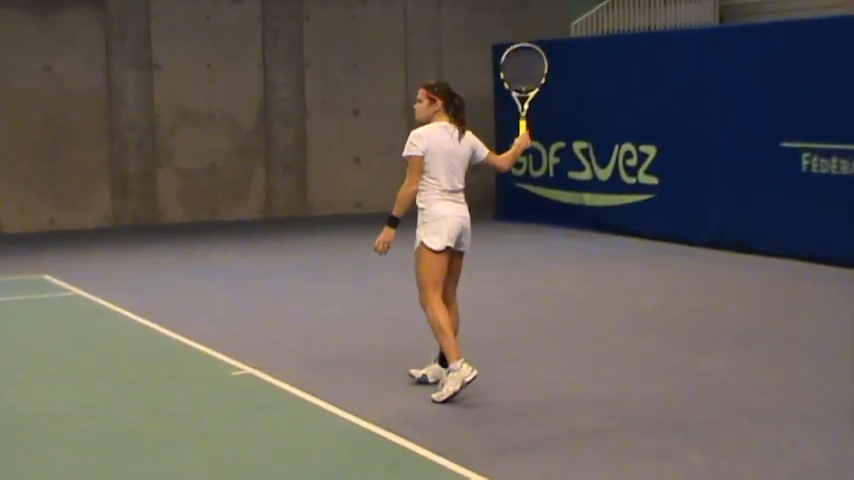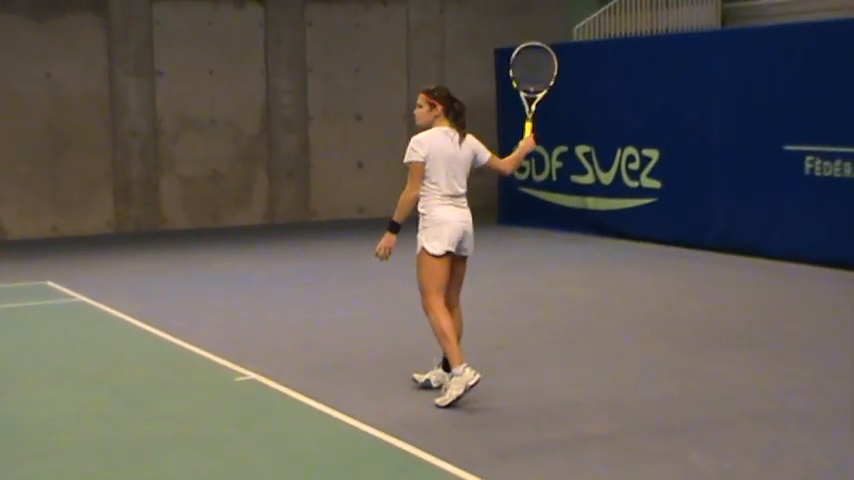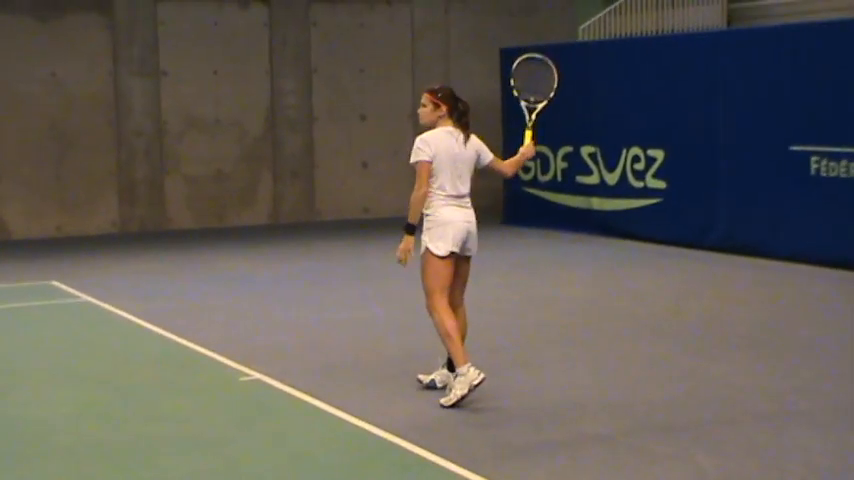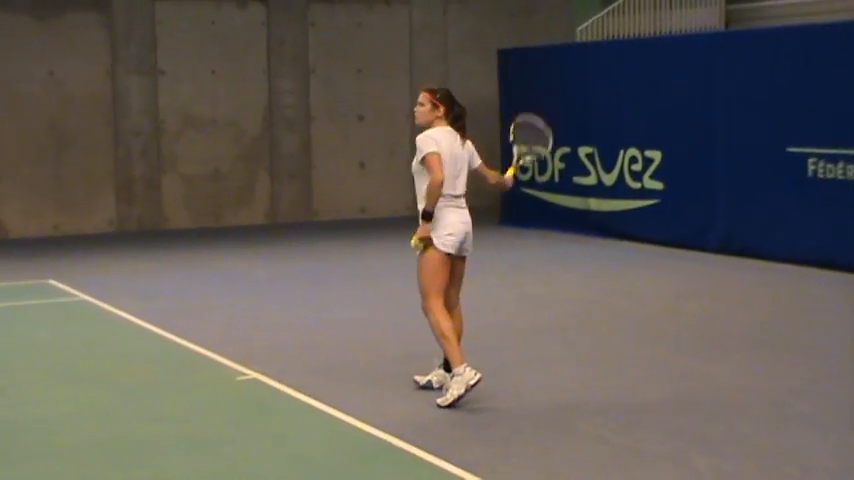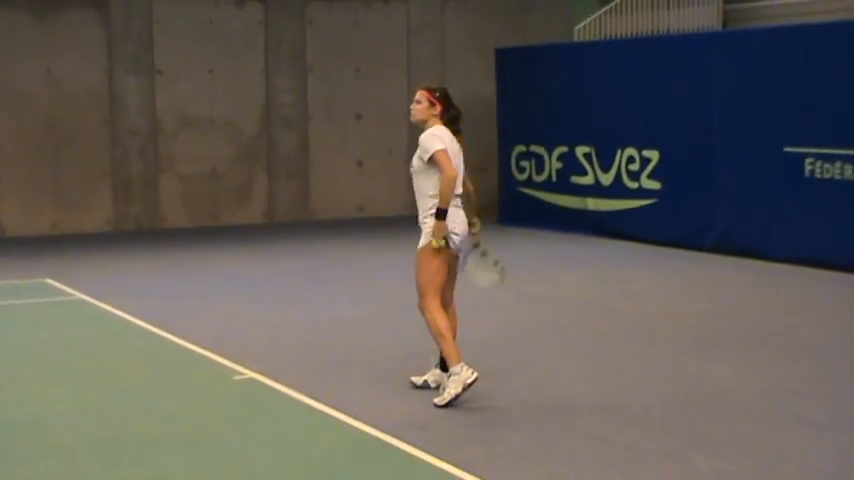
dt=0.2s
person 1, frame 1
left shoulder: (421, 135)
right shoulder: (466, 137)
left elbow: (411, 186)
right elbow: (503, 164)
left wrist: (391, 225)
right wrist: (521, 146)
left hip: (436, 218)
right hip: (460, 217)
left knee: (430, 298)
right knee: (448, 297)
left ankle: (458, 366)
right ankle: (443, 365)
person 1, frame 2
left shoulder: (421, 141)
right shoulder: (467, 140)
left elbow: (412, 192)
right elbow: (506, 166)
left wrist: (392, 231)
right wrist: (525, 148)
left hip: (437, 223)
right hip: (462, 221)
left knee: (433, 303)
right knee: (451, 303)
left ankle: (461, 371)
right ankle: (446, 370)
person 1, frame 3
left shoulder: (426, 140)
right shoulder: (471, 141)
left elbow: (421, 191)
right elbow: (506, 169)
left wrist: (408, 233)
right wrist: (525, 153)
left hip: (441, 223)
right hip: (466, 221)
left knee: (437, 303)
right knee: (456, 302)
left ankle: (465, 371)
right ankle: (451, 370)
person 1, frame 4
left shoulder: (427, 138)
right shoulder: (462, 141)
left elbow: (438, 178)
right elbow: (491, 178)
left wrist: (425, 219)
right wrist: (506, 180)
left hip: (440, 225)
right hip: (462, 222)
left knee: (432, 303)
right knee: (451, 303)
left ankle: (461, 370)
right ankle: (447, 371)
person 1, frame 5
left shoulder: (432, 135)
right shoulder: (449, 138)
left elbow: (450, 174)
right elbow: (465, 185)
left wrist: (439, 217)
right wrist: (471, 219)
left hip: (439, 225)
right hip: (454, 222)
left knee: (429, 302)
right knee: (445, 302)
left ankle: (458, 370)
right ankle: (444, 369)
